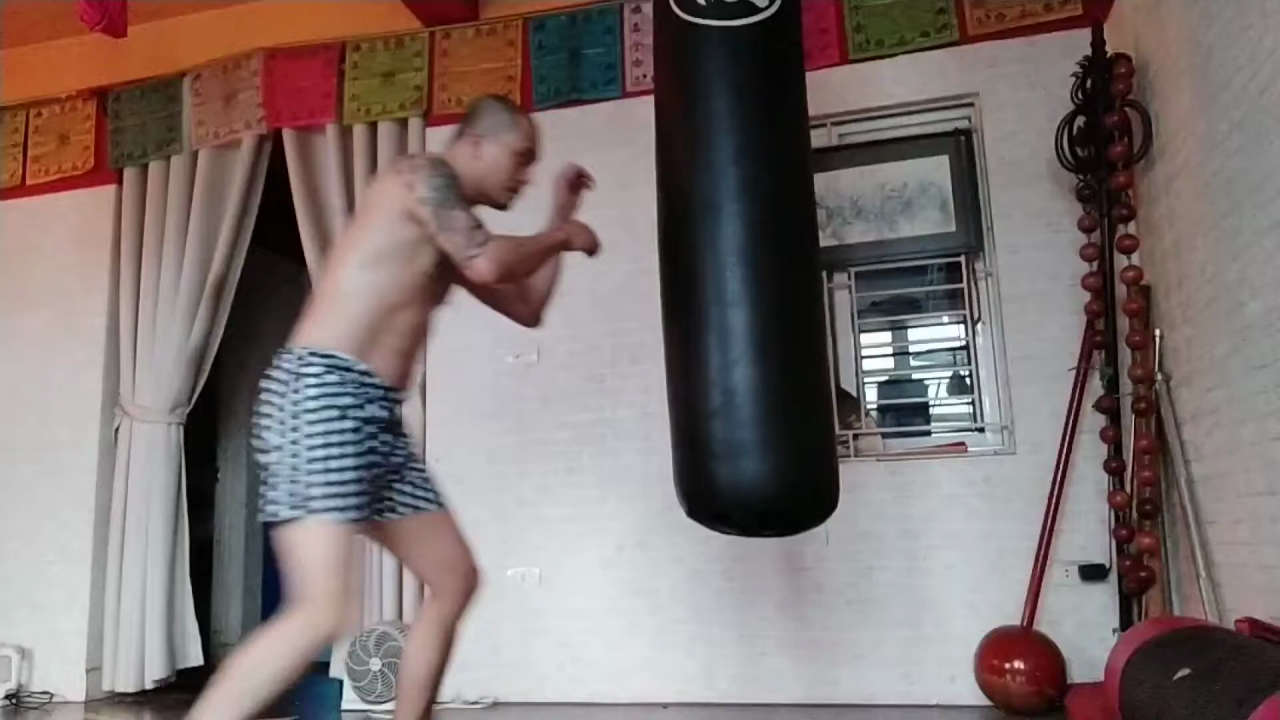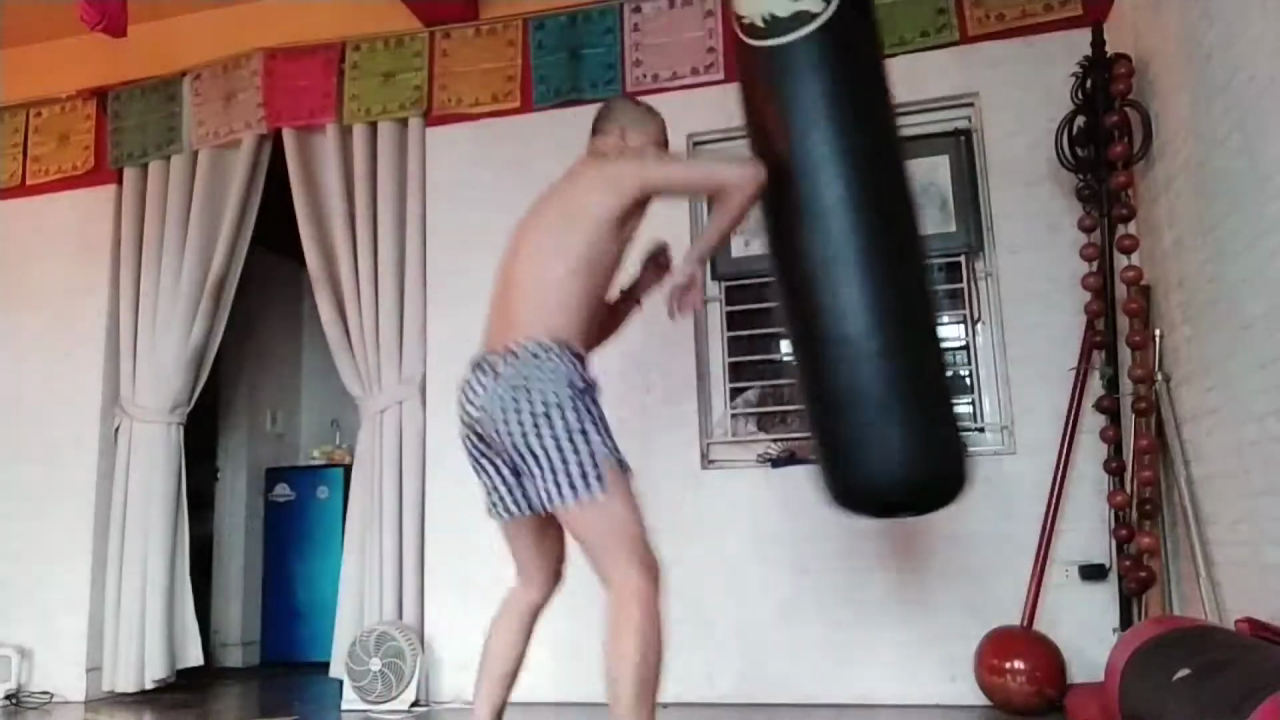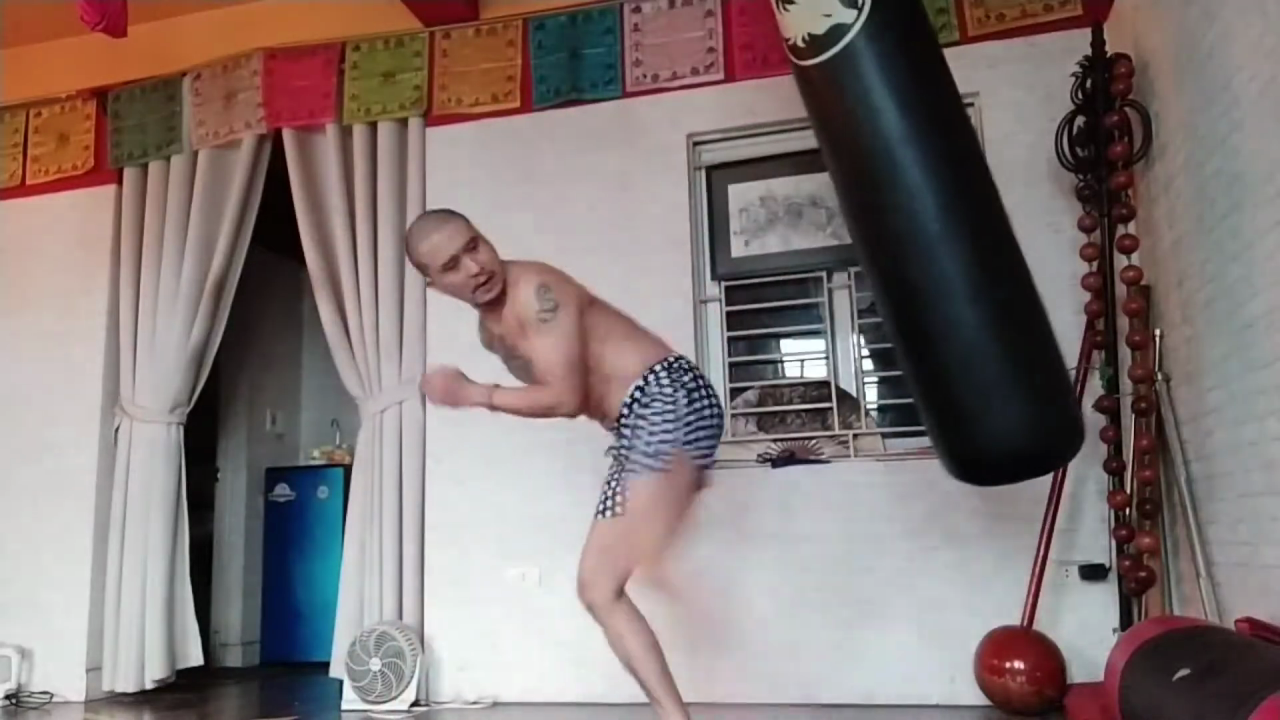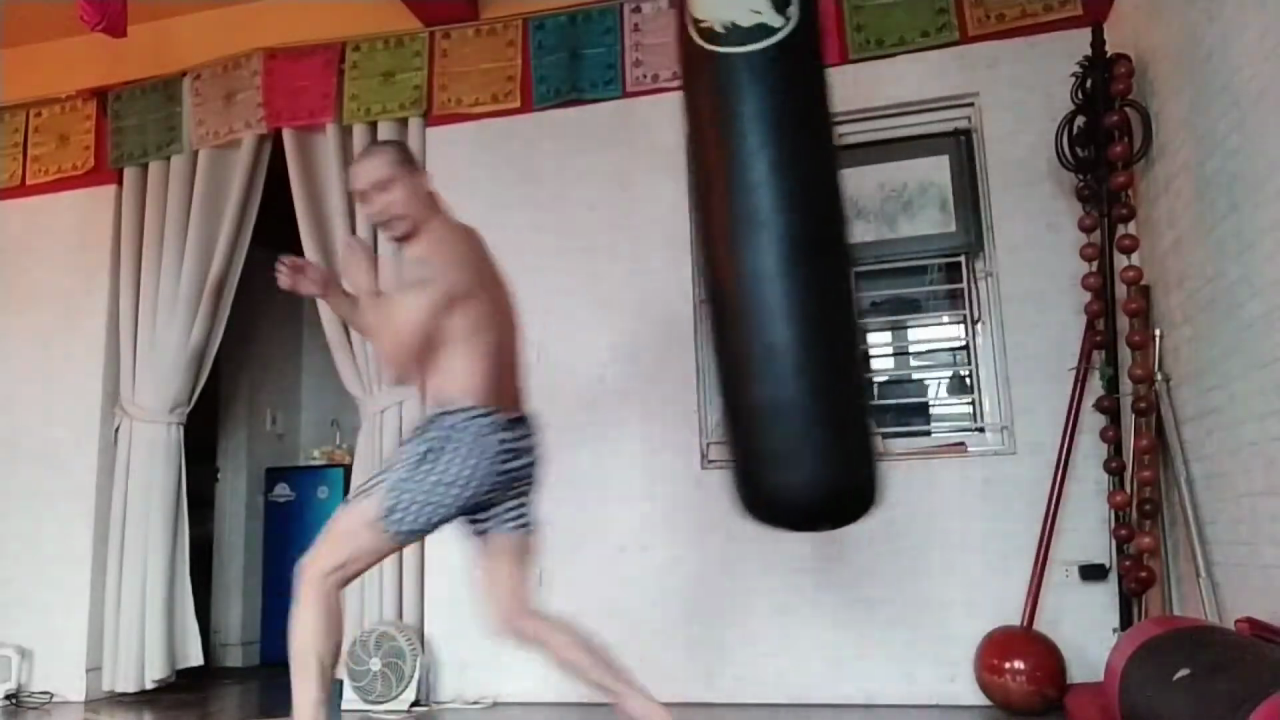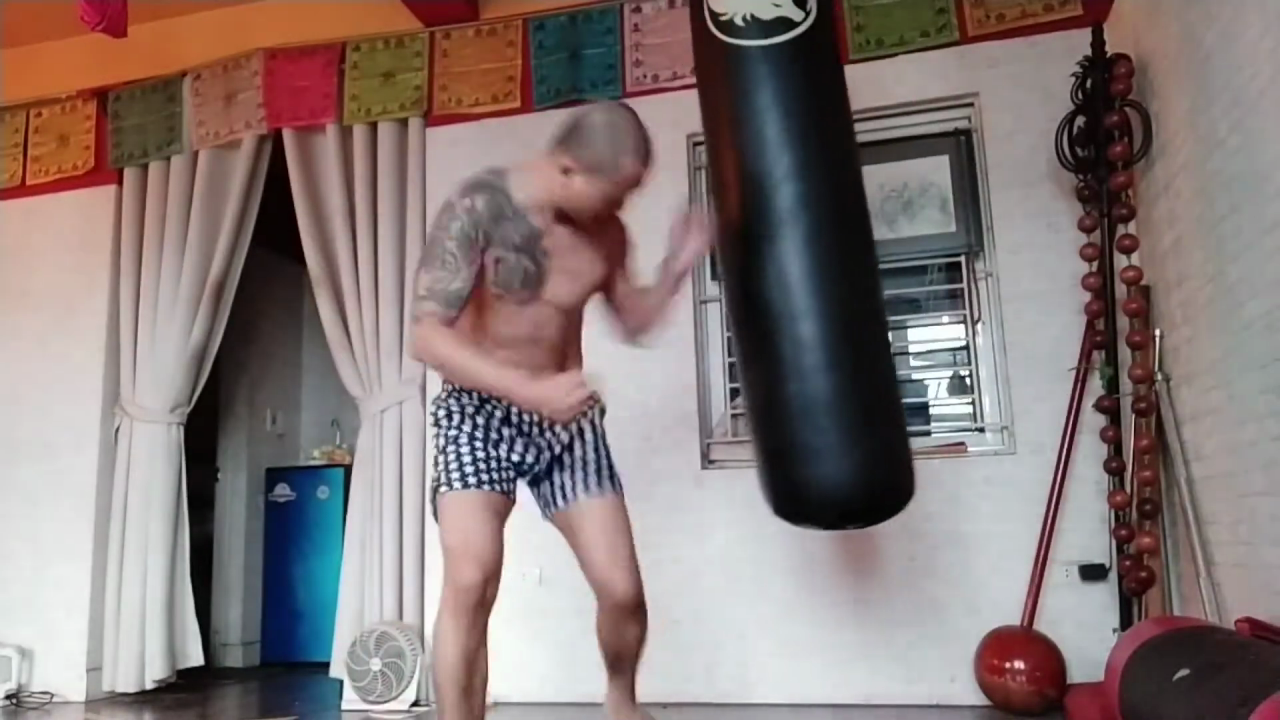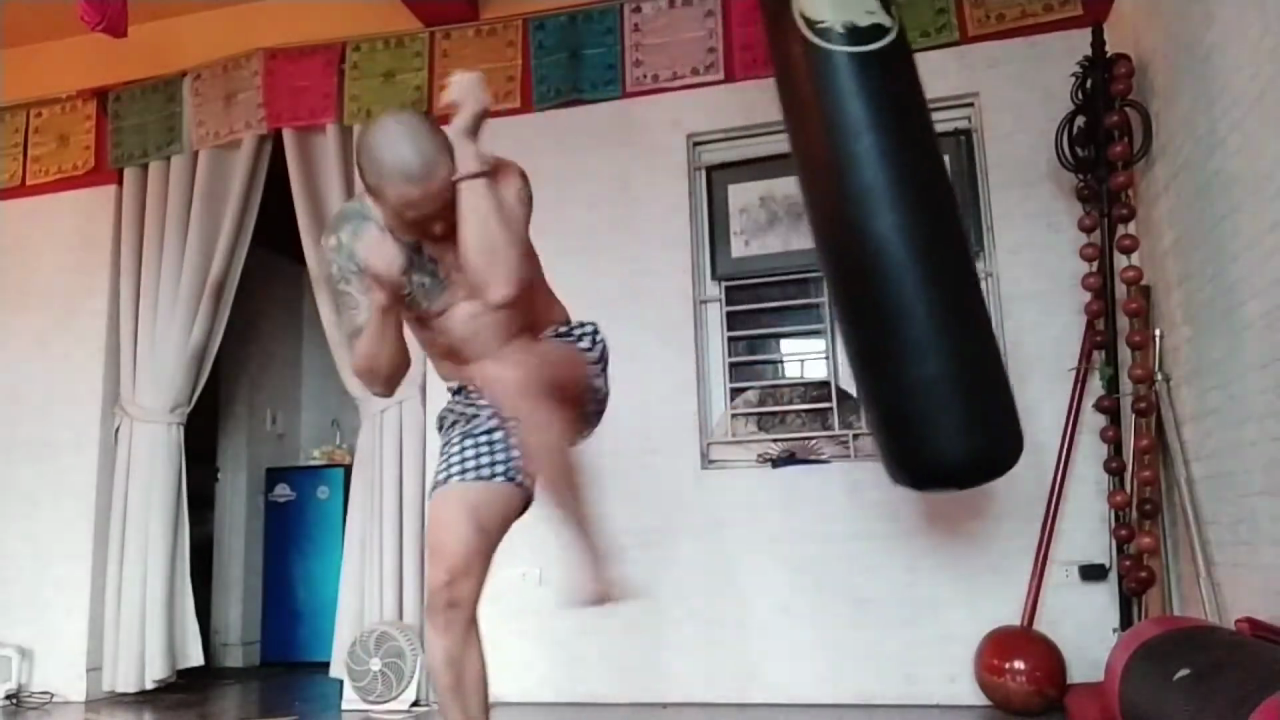
dt=0.5s
person 1, frame 1
left shoulder: (446, 232)
right shoulder: (423, 175)
left elbow: (528, 308)
right elbow: (489, 263)
left wrist: (557, 221)
right wrist: (565, 237)
left hip: (372, 415)
right hip: (320, 396)
left knee: (455, 578)
right knee: (320, 613)
person 1, frame 2
left shoulder: (568, 211)
right shoulder: (618, 171)
right elbow: (747, 176)
left wrist: (643, 284)
right wrist: (696, 260)
left hip: (486, 395)
right hip: (542, 384)
left knee: (536, 582)
right knee: (634, 580)
person 1, frame 3
left shoulder: (537, 289)
right shoulder: (492, 324)
left elbow: (566, 397)
left wrist: (471, 392)
left hip: (670, 399)
right hip: (648, 422)
left knee: (640, 546)
right knee: (598, 590)
person 1, frame 4
left shoulder: (434, 253)
right shoulder: (440, 251)
left elbow: (398, 363)
right elbow: (387, 335)
left wrist: (366, 288)
right wrist: (328, 289)
left hip: (459, 442)
right hip: (500, 445)
left knee: (317, 573)
right knee: (518, 615)
person 1, frame 5
left shoulder: (604, 229)
right shoulder: (477, 205)
left elbow: (634, 322)
right elbow: (426, 336)
left wrist: (678, 264)
right wrist: (525, 387)
left hip: (564, 417)
right hip: (477, 412)
left knee: (621, 590)
right knee: (470, 579)
person 1, frame 6
left shoulder: (500, 180)
right shoulder: (351, 236)
left elbow: (502, 289)
right elbow: (382, 380)
left wrist: (469, 152)
right wrist: (382, 298)
left hip: (554, 356)
right hip: (481, 409)
left knee: (513, 373)
right knee: (448, 592)
left ankle: (589, 549)
